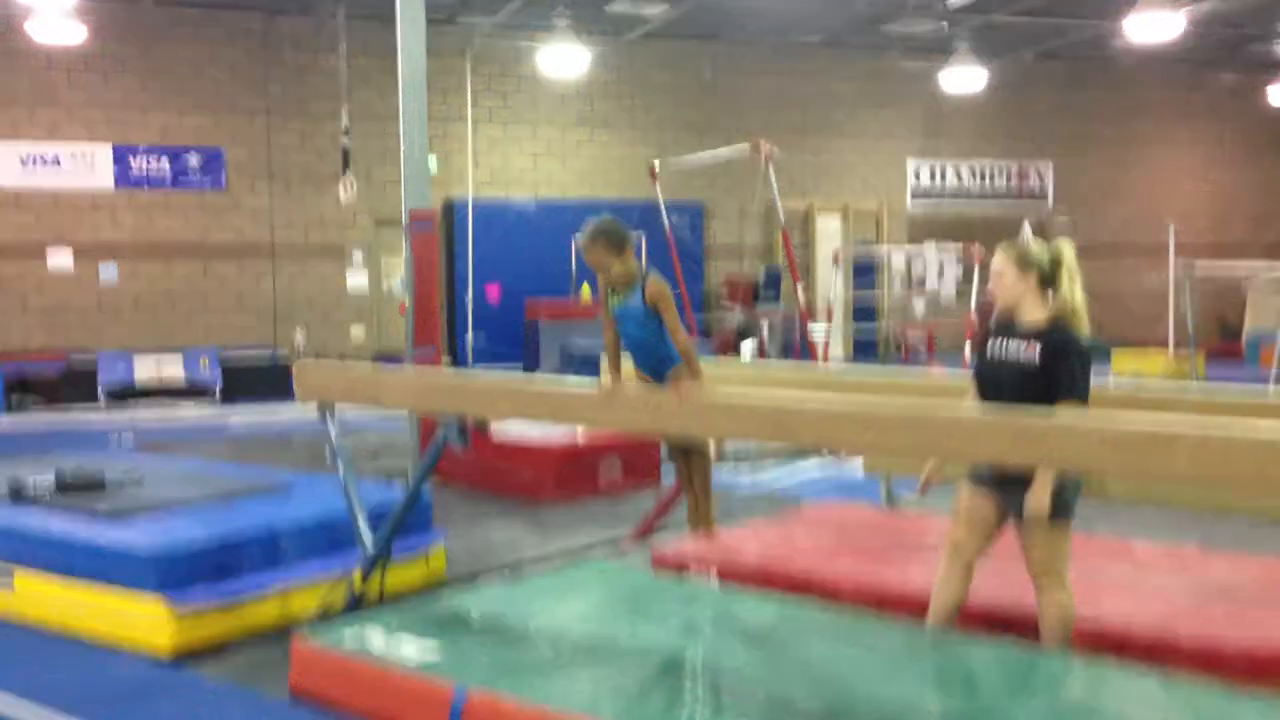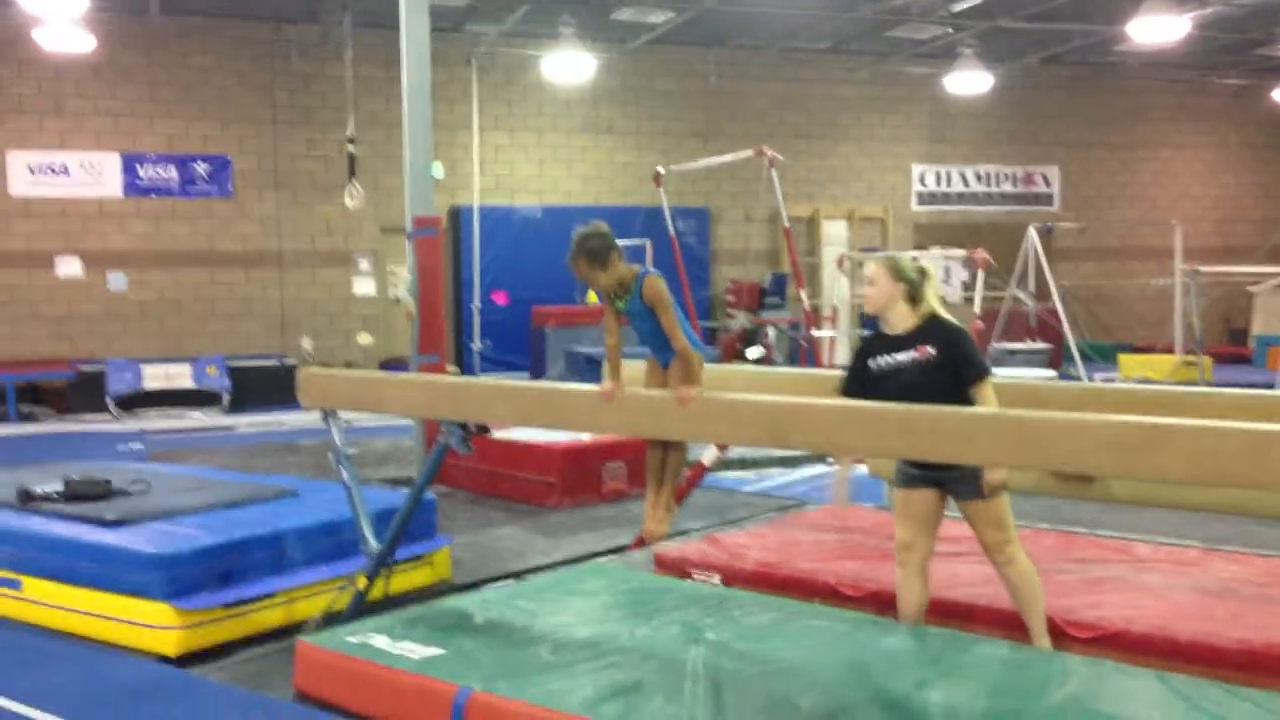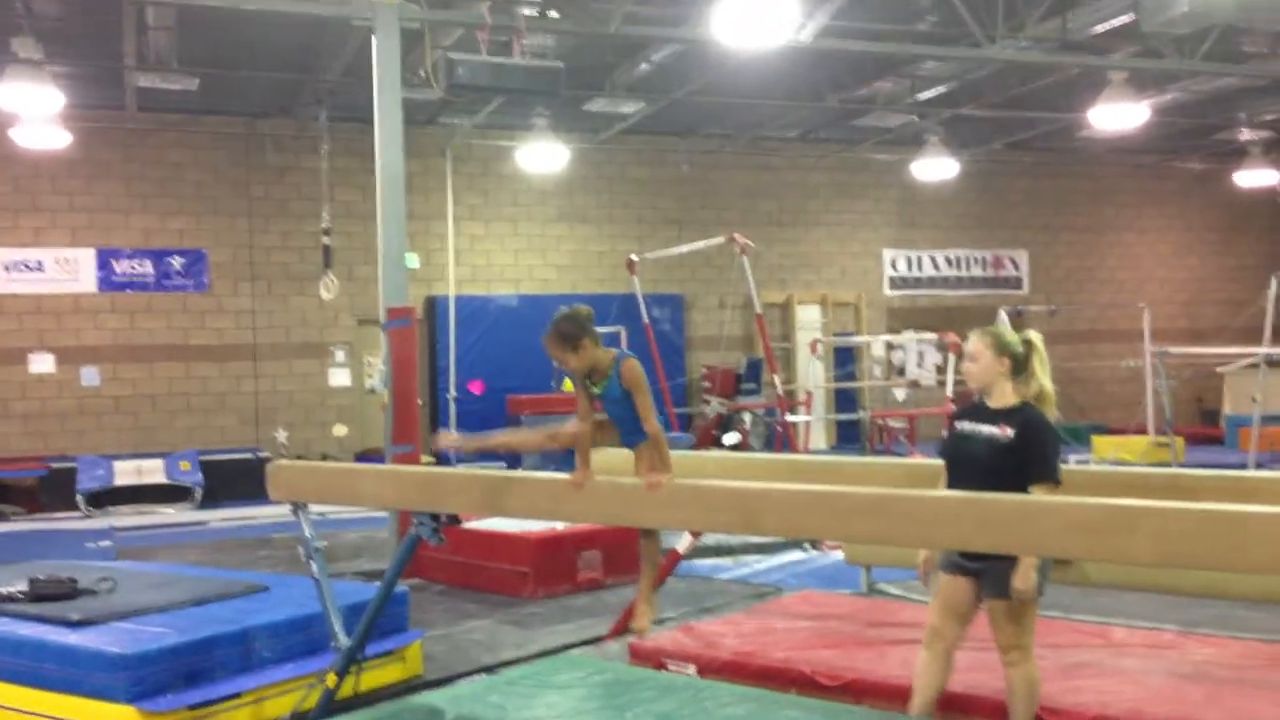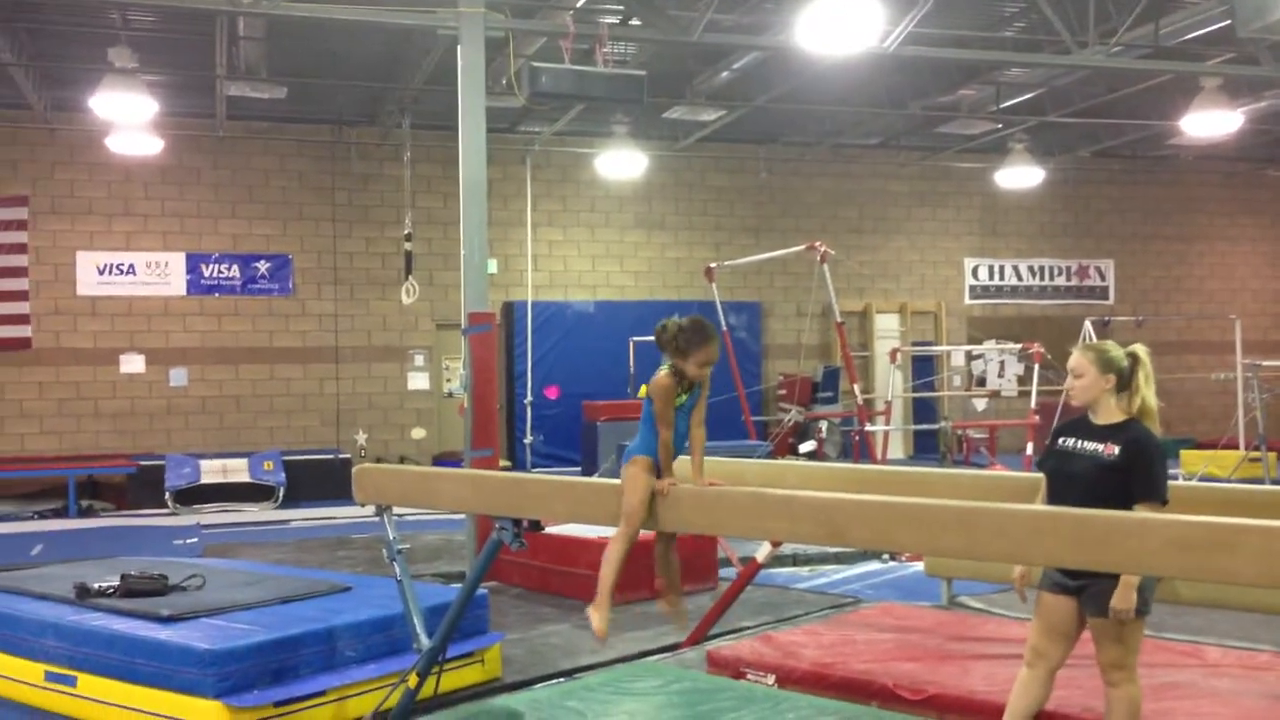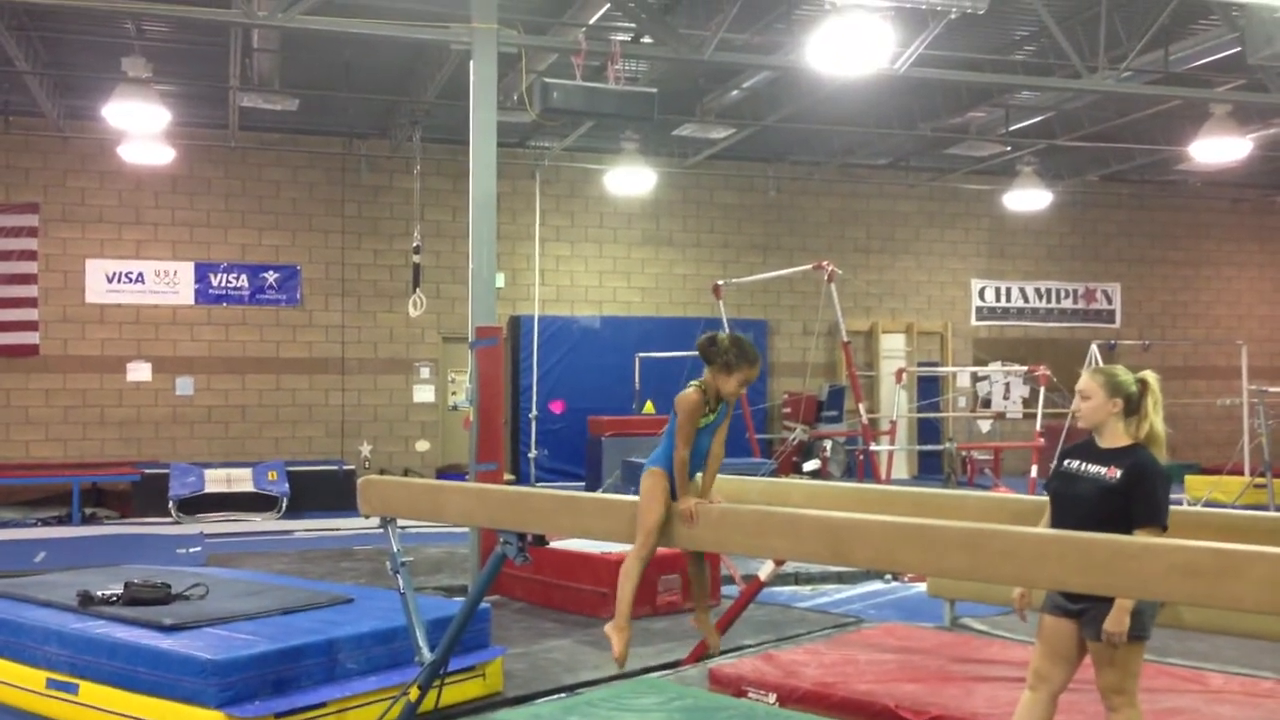
dt=1s
person 1, frame 1
left shoulder: (1063, 344)
right shoulder: (999, 336)
right elbow: (977, 405)
left wrist: (1041, 485)
right wrist: (940, 458)
left hip: (1038, 478)
right hip: (990, 471)
left knee: (1047, 579)
right knee: (956, 554)
person 1, frame 2
left shoulder: (945, 336)
right shoulder: (870, 349)
left elbow: (984, 395)
left wrist: (994, 459)
left hip: (966, 461)
right hip: (915, 465)
left knee: (1002, 549)
right knee: (908, 553)
left ankle: (1041, 646)
person 1, frame 3
left shoulder: (1033, 425)
right shoulder: (965, 417)
left elbow: (1041, 499)
left wrist: (1028, 565)
right wrist: (930, 542)
left hip: (1008, 556)
right hip: (961, 550)
left knee: (1013, 650)
right knee: (937, 638)
person 1, frame 4
left shoulder: (1139, 442)
right shoulder: (1065, 432)
right elbow: (1046, 498)
left wrist: (1129, 584)
left hip: (1113, 575)
right hip: (1063, 568)
left knee: (1117, 671)
right knee: (1037, 658)
person 1, frame 5
left shoulder: (1143, 467)
right shoulder: (1071, 455)
right elbow: (1050, 521)
left wrist: (1123, 607)
left hip: (1114, 598)
right hip: (1065, 591)
right knee: (1040, 681)
person 2, frame 1
left shoulder: (652, 285)
right shoulder: (606, 287)
left elbow: (678, 335)
right elbow: (611, 334)
left wrist: (695, 379)
right wrist: (614, 375)
left hip: (673, 369)
right hip: (645, 372)
left knee: (691, 438)
right knee: (671, 439)
left ankle: (705, 501)
right ankle: (691, 500)
person 2, frame 2
left shoulder: (650, 285)
right shoulder: (608, 290)
left elbow: (677, 336)
right elbow: (612, 337)
left wrist: (693, 382)
right wrist: (613, 379)
left hip: (683, 353)
right hip: (658, 355)
left ankle: (665, 503)
right ankle: (653, 499)
person 2, frame 3
left shoulder: (627, 367)
right shoulder: (581, 373)
left elbow: (650, 420)
right elbow: (584, 418)
left wrist: (664, 470)
right wrist: (582, 469)
left hip: (646, 436)
right hip: (617, 427)
right knee: (549, 437)
left ankle: (644, 598)
right ankle: (467, 443)
person 2, frame 4
left shoulder: (701, 379)
right shoulder: (664, 381)
left elbow: (697, 428)
right elbow: (665, 433)
left wrist: (698, 476)
right wrist: (666, 475)
left hip: (662, 463)
right hip: (643, 459)
left knee: (668, 532)
right knee: (631, 526)
left ankle: (670, 596)
right ankle: (600, 605)
person 2, frame 5
left shoulder: (728, 398)
right shoulder: (692, 398)
left elbow: (717, 447)
right elbow: (682, 451)
left wrist: (705, 493)
right wrist: (683, 497)
left hip: (687, 477)
right hip: (660, 471)
left knee: (699, 547)
right knee: (646, 544)
left ankle: (703, 617)
right ankle: (620, 624)
